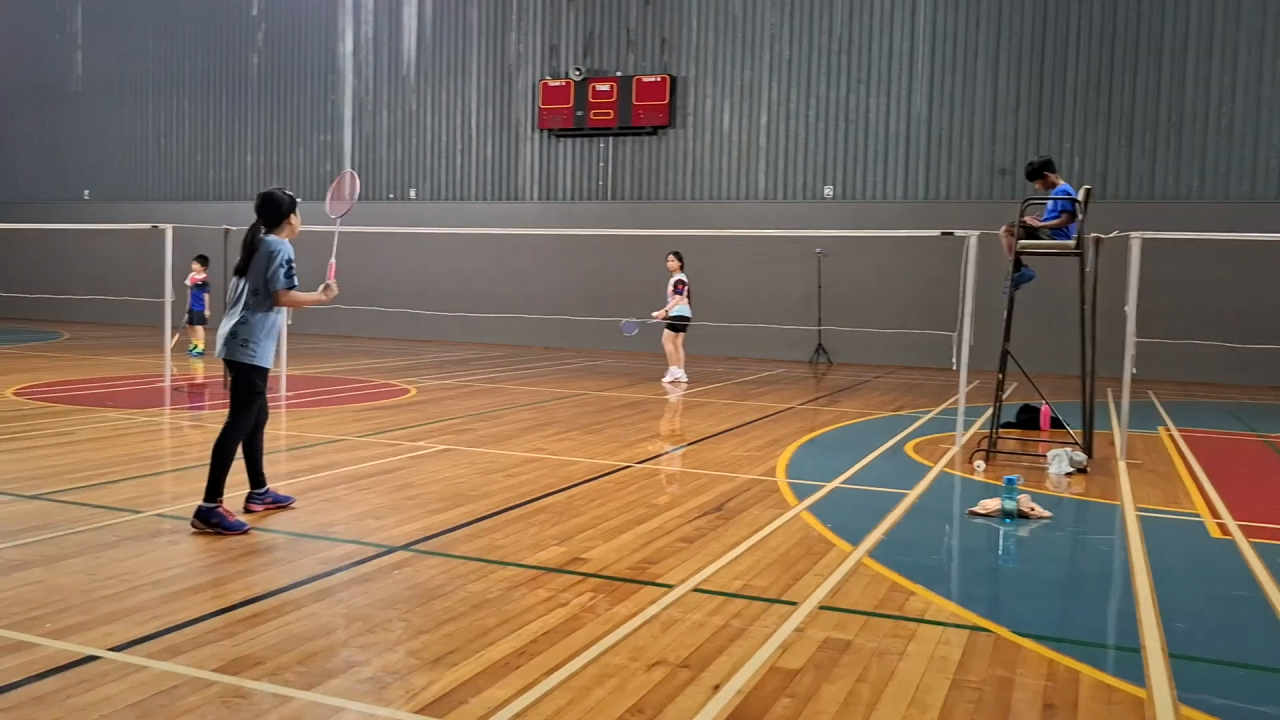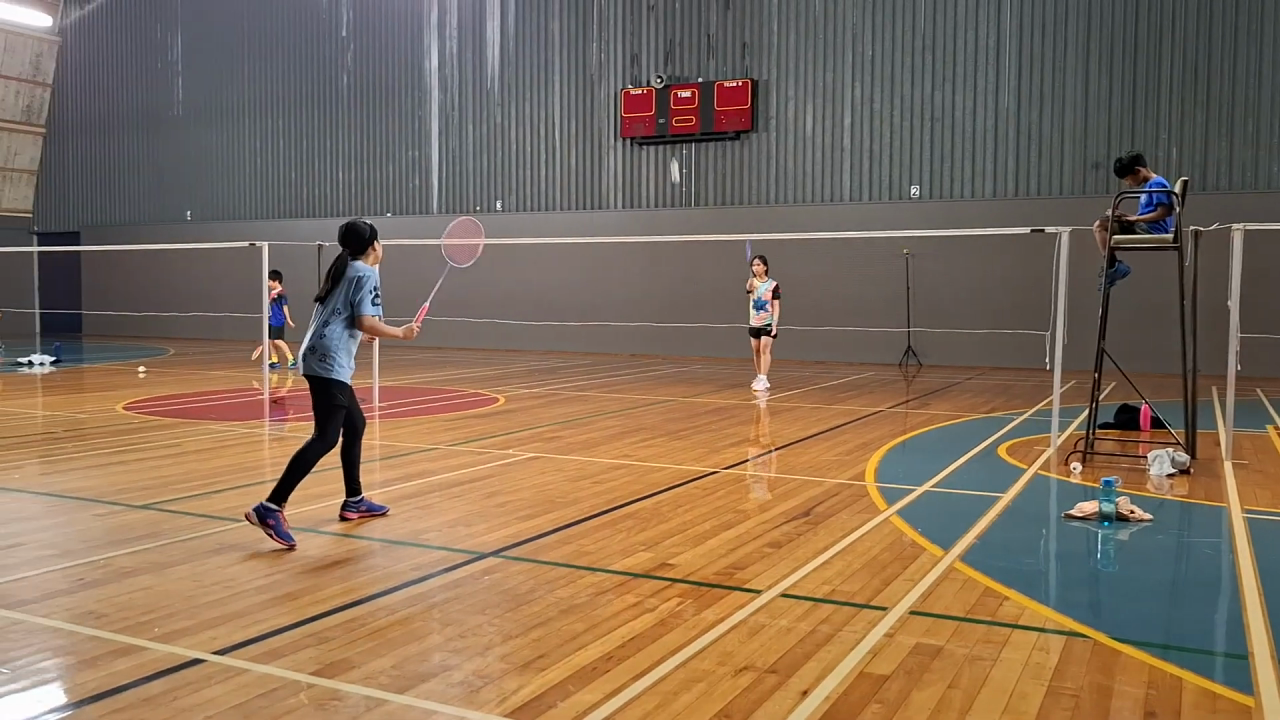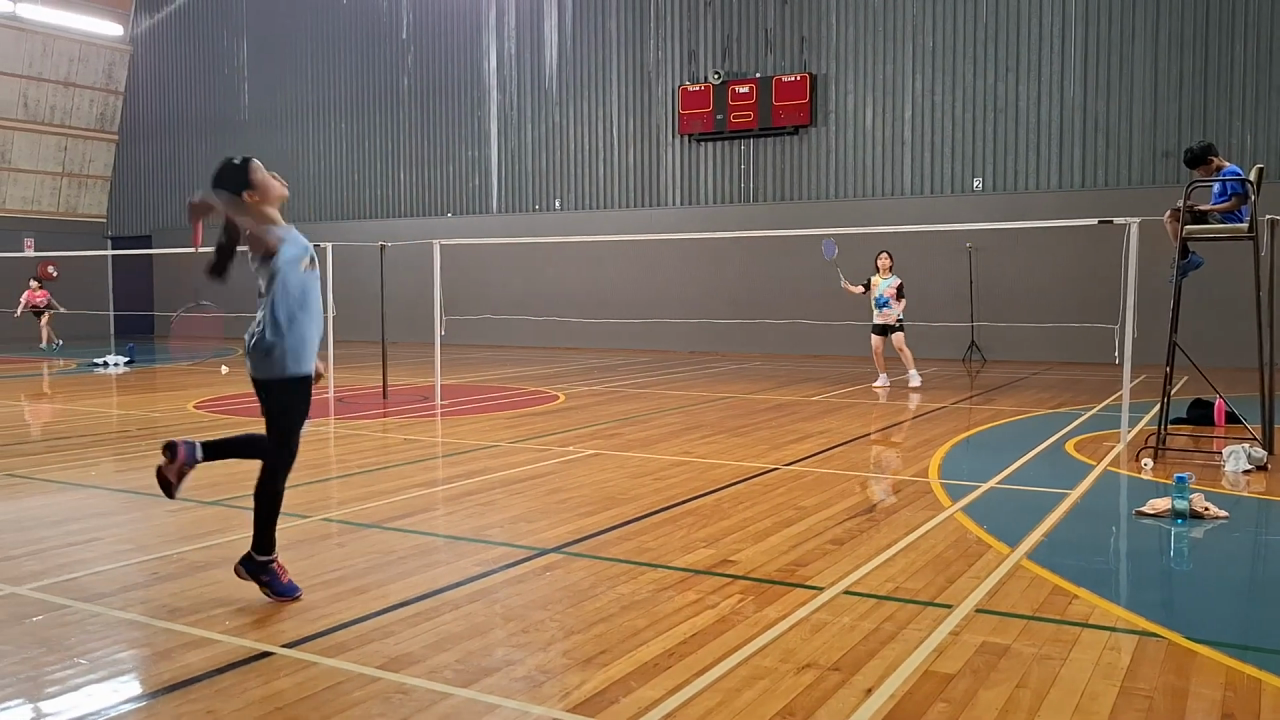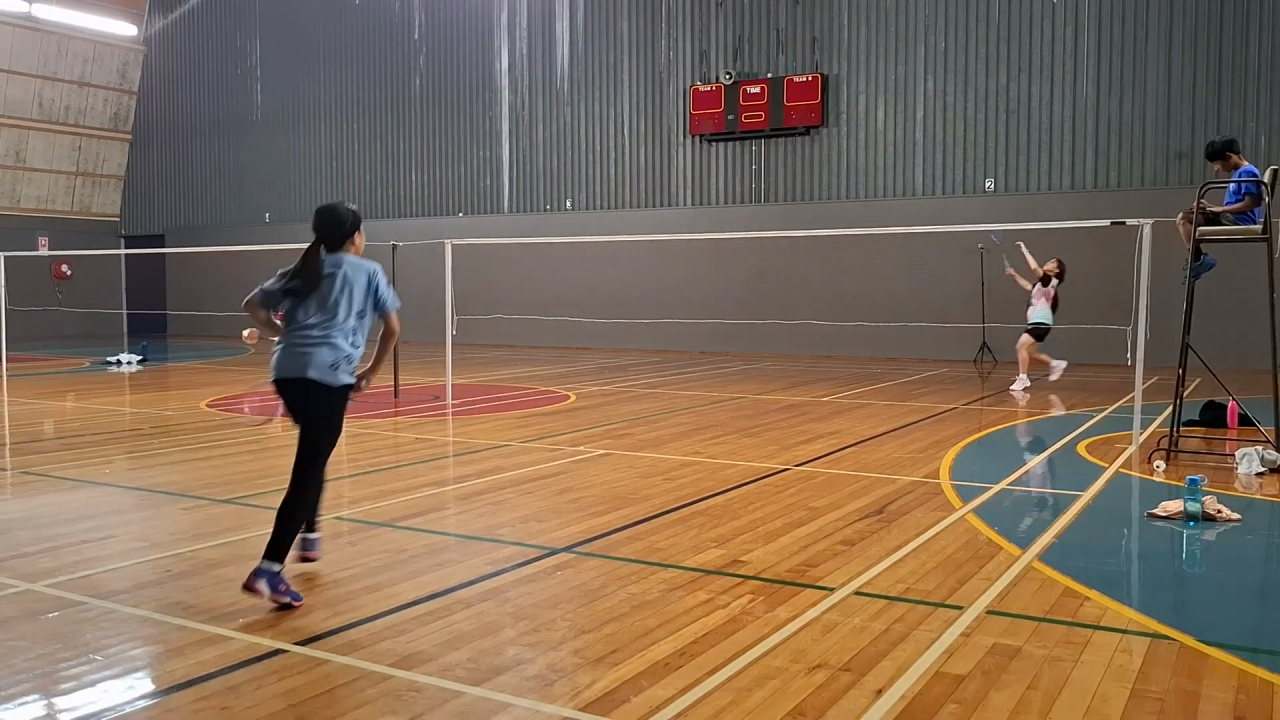
dt=1s
person 1, frame 1
left shoulder: (256, 245)
right shoulder: (279, 247)
right elbow: (282, 298)
right wrist: (321, 296)
left hip: (237, 341)
right hip: (251, 346)
left knee: (256, 418)
right knee: (240, 423)
left ankle: (259, 492)
right ankle: (210, 508)
person 1, frame 2
left shoulder: (343, 272)
right shoulder: (366, 273)
right elbow: (366, 322)
left wrist: (358, 336)
right wrist: (400, 332)
left hip: (325, 360)
right hip: (330, 362)
left knee: (355, 425)
right knee: (326, 438)
left ankle: (354, 501)
right ankle: (270, 507)
person 1, frame 3
left shoulder: (286, 235)
right shoulder: (268, 237)
right elbow: (263, 233)
right wrist: (222, 205)
left hip: (290, 362)
right hip: (283, 363)
left knee: (278, 450)
right knee: (279, 459)
left ankle: (189, 452)
right ankle: (261, 559)
person 1, frame 4
left shoulder: (300, 270)
right shoulder: (369, 271)
left elbow: (252, 304)
right elbow: (392, 328)
right wrist: (370, 372)
left hip: (287, 371)
right hip: (329, 375)
left knee: (312, 457)
right knee: (308, 470)
left ankle: (308, 533)
right ankle: (268, 570)
